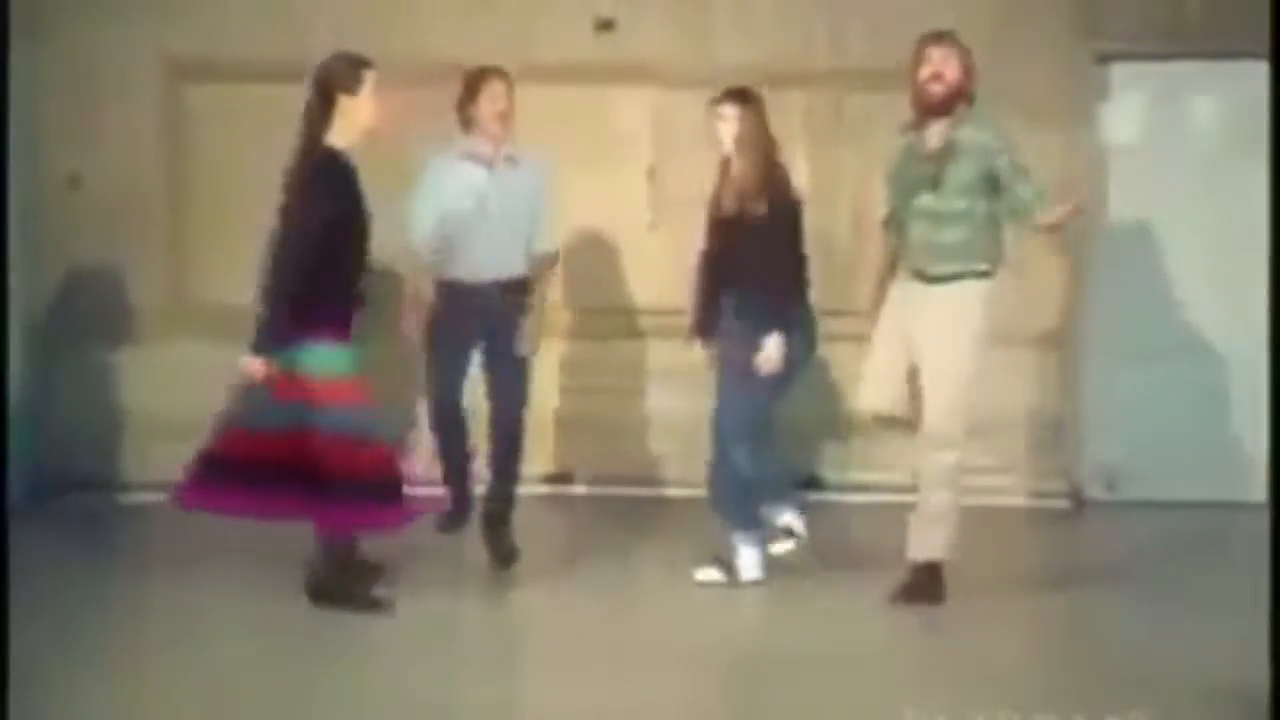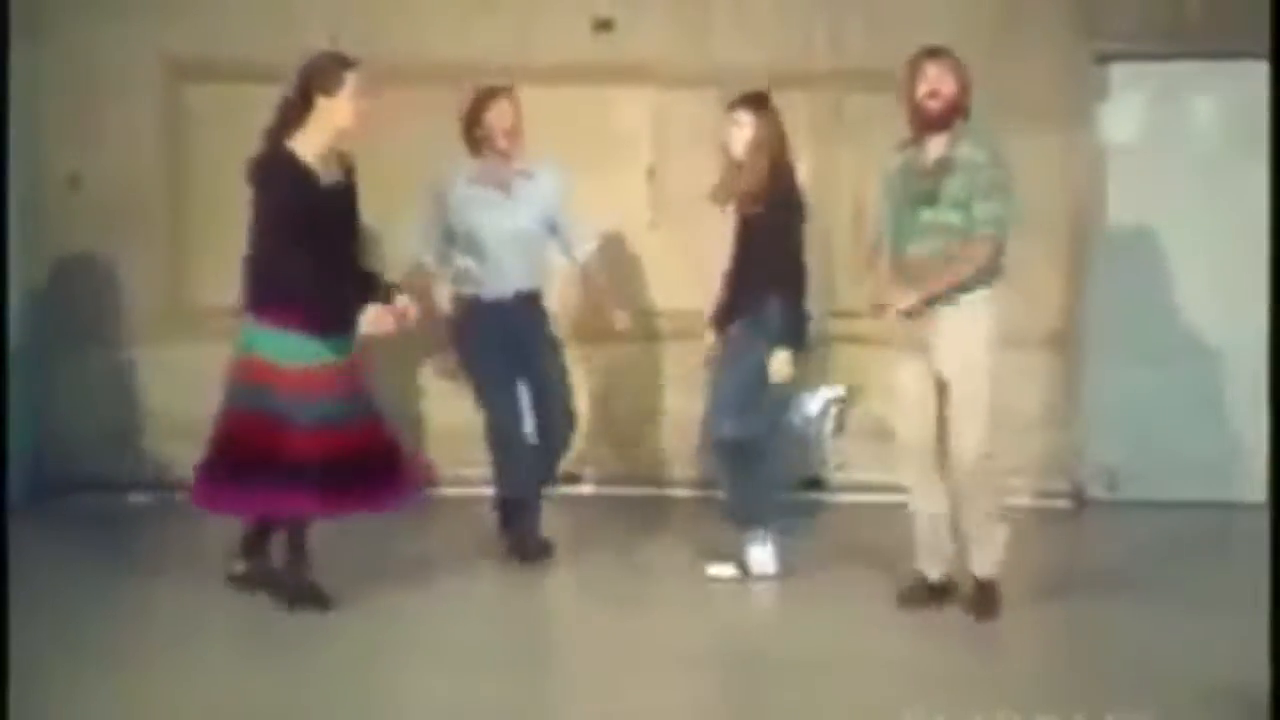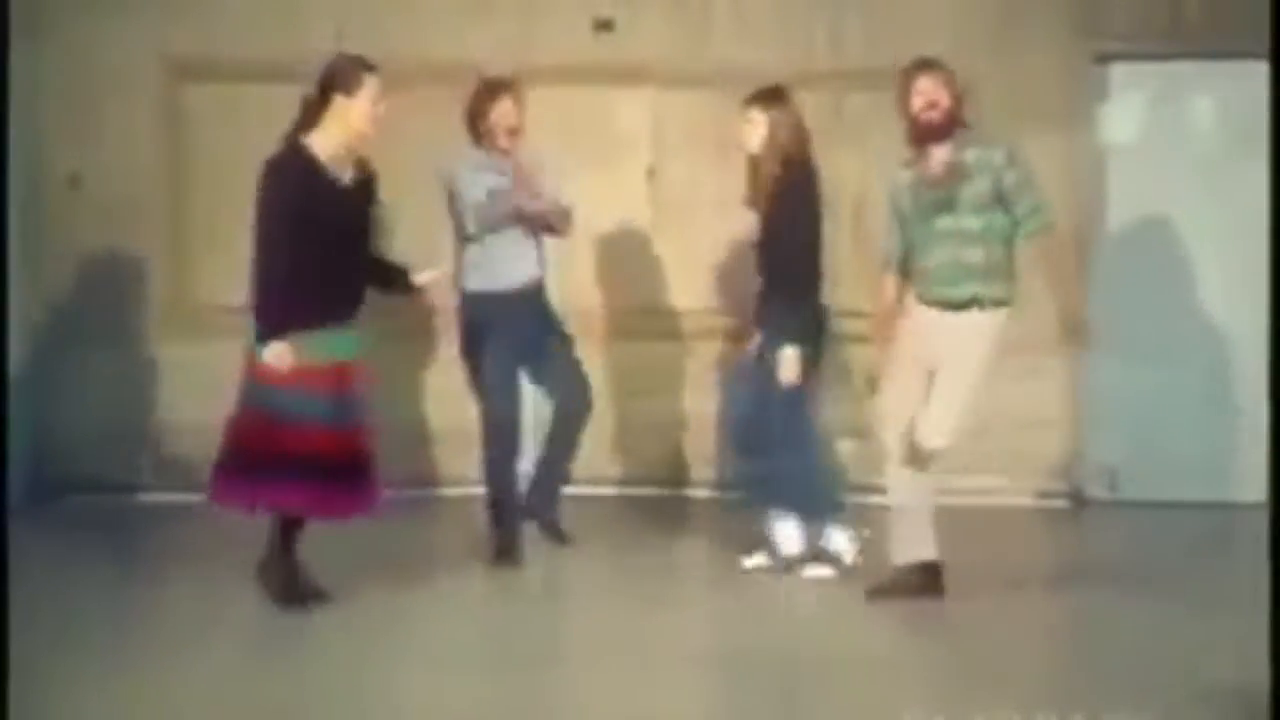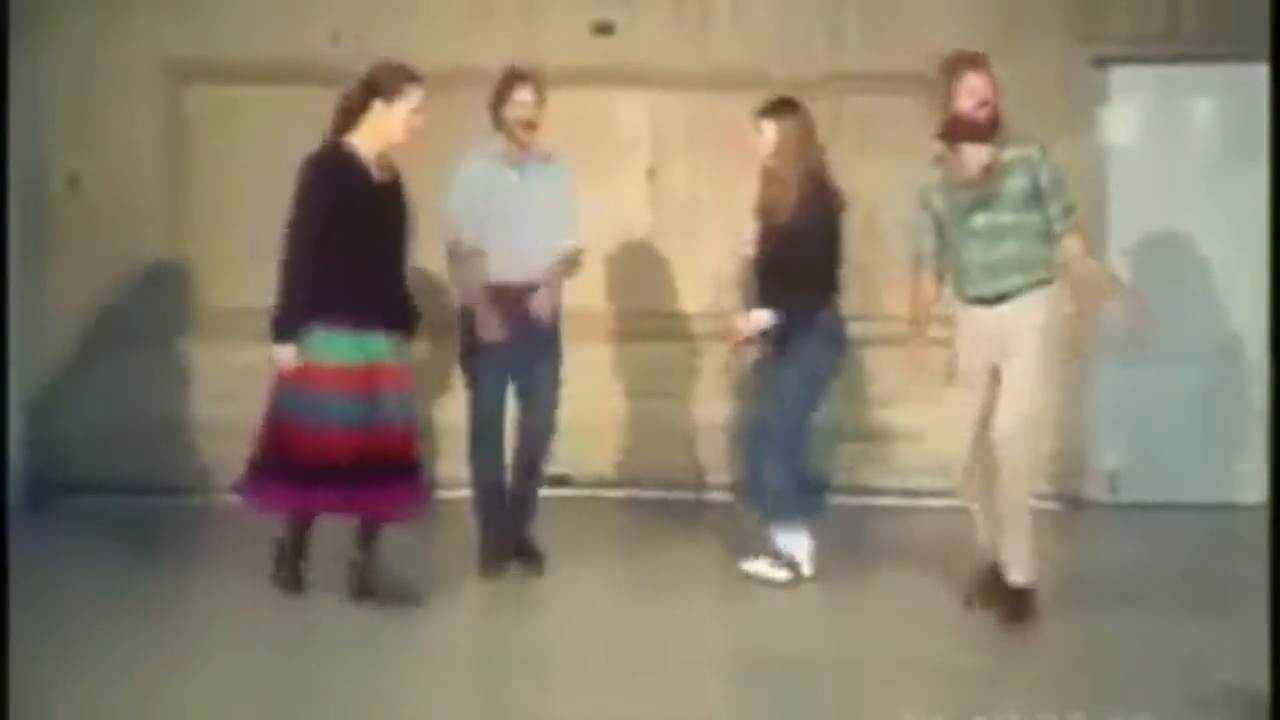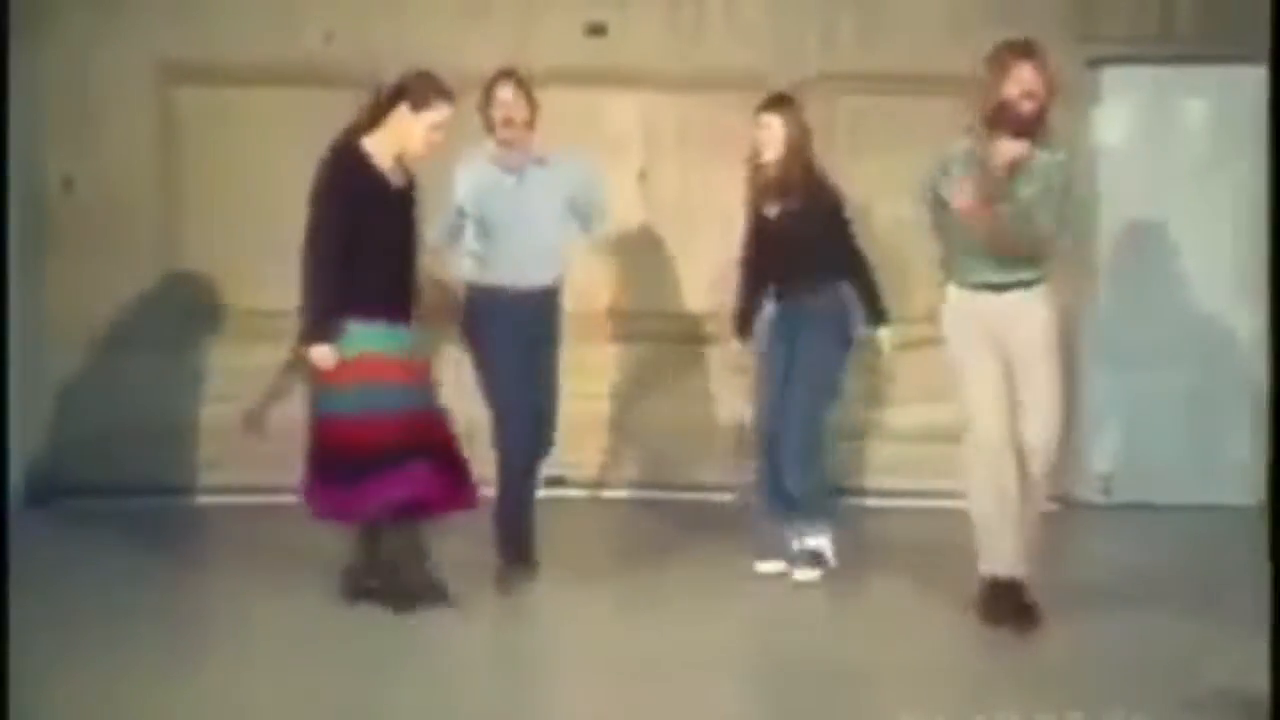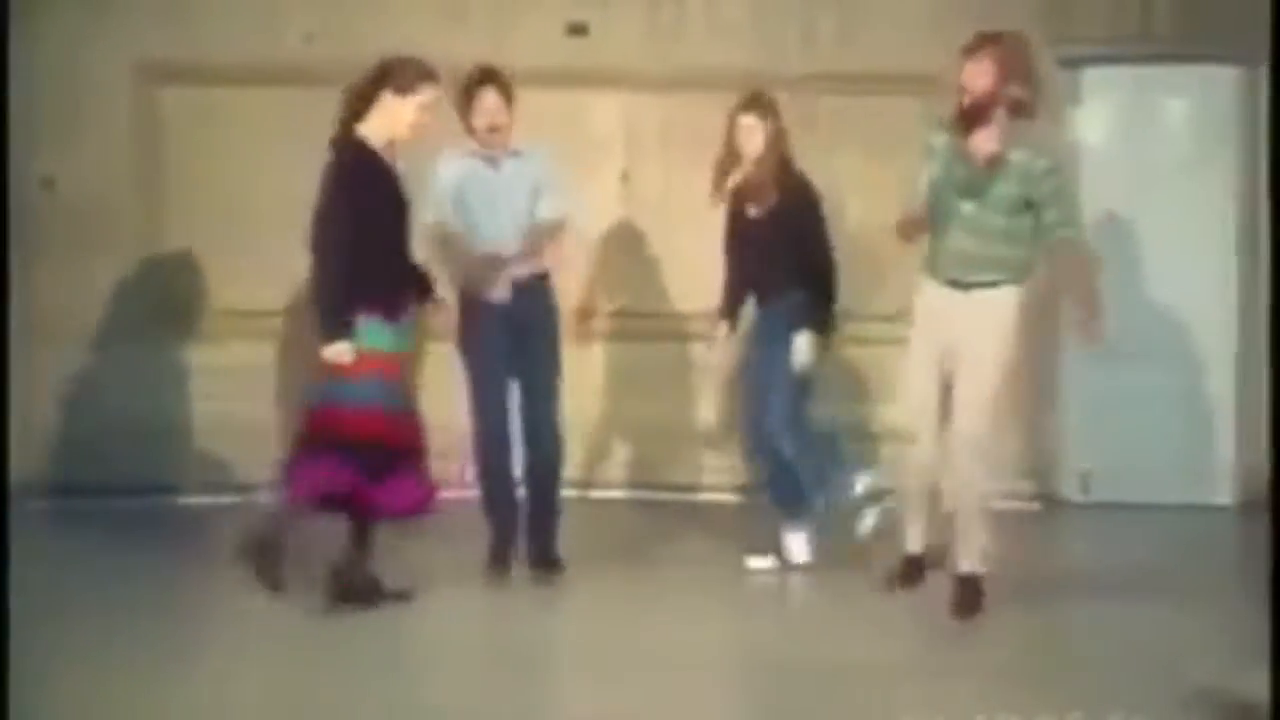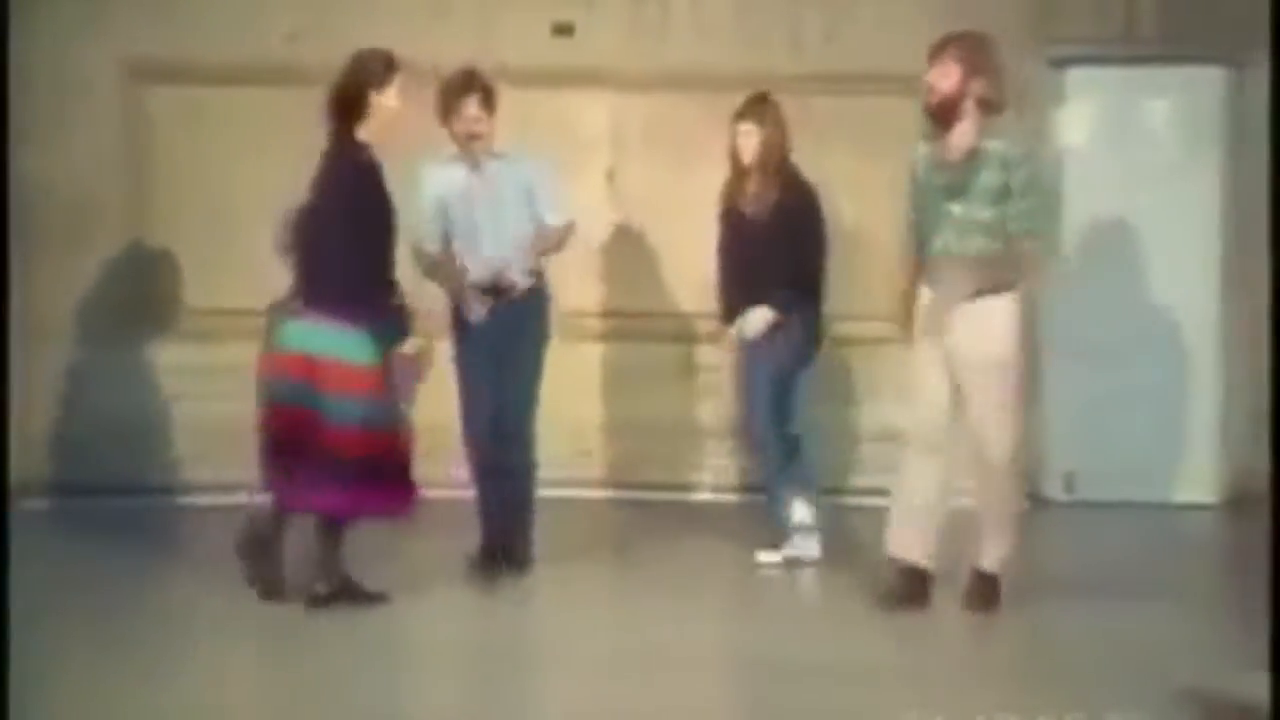
dt=0.4s
person 1, frame 1
left shoulder: (987, 142)
right shoulder: (908, 146)
left elbow: (1030, 210)
left wrist: (1072, 209)
right wrist: (879, 299)
left hip: (959, 297)
right hip: (906, 291)
left knee: (940, 428)
right knee: (877, 401)
left ankle: (929, 564)
person 1, frame 2
left shoulder: (982, 159)
right shoulder: (899, 167)
left elbow: (987, 250)
right elbow: (886, 248)
left wrist: (921, 290)
right wrist: (892, 292)
left hip: (965, 314)
right hip: (915, 320)
left knee: (968, 450)
right knee: (914, 444)
left ankle: (985, 573)
right ankle: (934, 571)
person 1, frame 3
left shoulder: (996, 160)
right shoulder: (904, 182)
left elbow: (1035, 233)
right elbow: (893, 267)
left wrist: (1064, 303)
right wrist: (882, 342)
left hip: (977, 319)
right hip: (922, 318)
left knee: (929, 437)
right knee: (895, 434)
right ankle: (917, 561)
person 1, frame 4
left shoulder: (1030, 160)
right shoulder: (935, 183)
left elbow: (1066, 236)
right elbow: (928, 264)
left wrist: (1112, 286)
right wrist: (919, 331)
left hip: (1027, 313)
right hip: (972, 320)
left knee: (1013, 436)
right knee: (964, 445)
left ankle: (1019, 578)
right ankle: (999, 557)
person 1, frame 5
left shoulder: (1050, 166)
right shoulder: (961, 154)
left elbow: (1036, 244)
right elbow: (935, 205)
left wrist: (986, 219)
right wrist: (955, 250)
left hip: (1028, 306)
right hip: (967, 305)
left knee: (1038, 438)
right knee: (988, 433)
left ankle: (1014, 572)
right ankle: (999, 576)
person 1, frame 6
left shoulder: (1034, 164)
right shoulder: (941, 144)
left elbow: (1067, 241)
left wrist: (1089, 316)
right wrist: (912, 222)
left hip: (993, 306)
right hip: (935, 297)
left knee: (969, 436)
right knee: (920, 427)
left ankle: (970, 570)
right ankle: (915, 546)
person 1, frame 7
left shoulder: (1008, 158)
right shoulder: (924, 157)
left elbow: (1025, 248)
left wrist: (977, 275)
right wrist: (911, 298)
left hip: (990, 310)
right hip: (935, 309)
left knee: (994, 446)
right knee: (925, 435)
left ankle: (990, 567)
right ankle: (911, 566)
person 2, frame 1
left shoulder: (326, 168)
right shoulder: (330, 173)
right elbow: (296, 261)
right wrist: (266, 342)
left hip: (309, 332)
right hip: (313, 337)
left knee: (310, 447)
right knee: (342, 446)
left ankle: (339, 560)
right ankle: (334, 573)
person 2, frame 2
left shoulder: (340, 167)
right shoulder: (278, 170)
right elbow: (284, 260)
left wrist: (381, 294)
right wrist: (352, 315)
left hip: (320, 326)
right hip: (285, 327)
left knee: (316, 442)
right knee: (298, 443)
left ankle: (251, 556)
right ankle: (293, 565)
person 2, frame 3
left shoulder: (361, 174)
right shoulder: (288, 169)
right elbow: (270, 258)
left wrist: (406, 278)
right wrist: (272, 334)
left hip: (336, 330)
right hip: (293, 333)
left knee: (326, 444)
right knee: (296, 441)
left ankle: (284, 554)
right ankle: (279, 562)
person 2, frame 4
left shoulder: (390, 177)
right shoulder: (327, 168)
right elbow: (301, 253)
left wrist: (407, 322)
right wrist: (287, 333)
left hip: (377, 335)
right hip: (329, 332)
left knee: (384, 451)
right knee: (319, 447)
left ankle: (367, 566)
right ankle: (292, 549)
person 2, frame 5
left shoulder: (401, 179)
right shoulder: (344, 169)
right elbow: (320, 255)
right wrist: (318, 333)
left hip: (387, 329)
right hip: (355, 333)
left knee: (398, 447)
right knee: (380, 447)
left ankle: (372, 568)
right ankle: (389, 568)
person 2, frame 6
left shoulder: (377, 163)
right shoulder: (356, 163)
right elbow: (333, 248)
left wrist: (419, 285)
right wrist: (336, 330)
left hip: (382, 322)
right hip: (359, 326)
left knee: (381, 443)
right knee: (358, 438)
left ankle: (357, 572)
right ankle: (276, 537)
person 2, frame 7
left shoulder: (346, 162)
right shoulder: (355, 167)
right elbow: (361, 262)
right wrist: (395, 328)
left hip: (320, 325)
right hip: (340, 331)
left knee: (341, 452)
right knee: (346, 450)
left ankle: (328, 573)
right ankle: (281, 541)
person 3, frame 1
left shoulder: (531, 171)
right shoulder: (442, 168)
left elbow: (543, 248)
right elbow: (422, 243)
left wrist: (532, 312)
right wrist: (415, 309)
left hip: (510, 300)
right hip: (455, 298)
left knee: (509, 417)
right knee: (444, 405)
left ankle: (498, 522)
right ankle: (459, 495)
person 3, frame 2
left shoulder: (544, 182)
right shoulder: (456, 190)
left elbow: (576, 247)
right elbow: (433, 257)
right wrist: (431, 297)
left hip: (527, 311)
right hip: (478, 317)
left knee: (558, 418)
right knee: (505, 422)
left ankle: (520, 507)
right ankle: (518, 523)
person 3, frame 3
left shoulder: (535, 173)
right shoulder: (463, 176)
left elbow: (562, 223)
right elbow: (473, 224)
left wrist: (540, 196)
right wrist: (515, 194)
left hip: (532, 303)
right hip: (484, 309)
left knee: (575, 397)
right knee: (500, 419)
left ankle: (541, 499)
right ankle: (505, 528)
person 3, frame 4
left shoulder: (557, 171)
right shoulder: (473, 170)
left elbow: (570, 248)
right elbow: (459, 251)
left wrist: (552, 286)
right wrist: (481, 308)
left hip: (537, 306)
right hip: (488, 305)
left knee: (539, 421)
right knee: (487, 421)
left ankle: (518, 529)
right ankle: (492, 535)
person 3, frame 5
left shoulder: (566, 172)
right shoulder: (469, 175)
left elbow: (598, 224)
right elbow: (440, 239)
left hip: (542, 305)
right hip: (491, 307)
left knee: (539, 425)
right knee: (512, 425)
left ankle: (514, 532)
right ankle: (516, 546)
person 3, frame 6
left shoulder: (535, 164)
right shoulder: (450, 168)
left elbow: (552, 225)
right elbow: (443, 231)
left wrist: (516, 259)
right wrist: (479, 274)
left hip: (533, 294)
right hip: (480, 299)
left knee: (543, 417)
right knee: (491, 421)
left ankle: (542, 541)
right ankle: (501, 538)
person 3, frame 7
left shoulder: (524, 168)
right shoulder: (436, 177)
left elbow: (561, 229)
right elbow: (428, 254)
left wrist: (528, 257)
right wrist: (461, 292)
left hip: (524, 301)
right hip: (474, 307)
left knee: (515, 416)
right knee: (479, 423)
left ankle: (515, 534)
right ankle: (495, 537)
person 4, frame 1
left shoulder: (773, 191)
right shoulder: (728, 191)
left elbow: (792, 264)
right elbow: (713, 263)
left wrist: (779, 332)
right wrist: (704, 329)
left hip: (779, 327)
right hip: (738, 325)
left knee: (737, 426)
right knee: (735, 432)
left ankle: (782, 514)
right ankle: (746, 556)
person 4, frame 2
left shoulder: (778, 193)
right shoulder: (750, 192)
left elbow: (790, 273)
left wrist: (787, 344)
right wrist: (720, 324)
left hip: (770, 327)
right hip: (749, 325)
left knee: (728, 418)
right knee: (744, 436)
right ankle: (759, 552)
person 4, frame 3
left shoulder: (793, 185)
right shoulder: (777, 185)
left elbow: (801, 269)
left wrist: (793, 341)
left hip: (792, 328)
right hip: (780, 324)
left knee: (776, 430)
right knee: (757, 427)
left ankle: (836, 539)
right ankle: (787, 538)
person 4, frame 4
left shoulder: (817, 199)
right shoulder: (782, 197)
left elbow: (819, 275)
left wrist: (771, 314)
right wrist: (762, 328)
left hip: (813, 332)
right hip: (789, 332)
left knee: (775, 433)
right knee: (760, 433)
left ankle: (793, 547)
right ankle: (790, 540)
person 4, frame 5
left shoulder: (814, 193)
right shoulder: (761, 198)
left elbow: (849, 257)
right elbow: (755, 266)
left wrist: (877, 317)
right wrist: (742, 326)
left hip: (823, 314)
right hip: (784, 319)
left knee: (798, 428)
right knee: (772, 429)
left ankle: (816, 540)
right ankle: (789, 542)
person 4, frame 6
left shoulder: (795, 191)
right shoulder: (739, 196)
left elbow: (819, 262)
left wrist: (809, 327)
right wrist: (728, 314)
left hip: (798, 317)
right hip: (767, 317)
left knee: (780, 421)
right knee: (759, 430)
right ankle: (795, 539)
person 4, frame 7
left shoulder: (796, 194)
right shoulder: (736, 195)
left elbow: (810, 265)
left wrist: (773, 309)
right wrist: (732, 316)
left hip: (789, 320)
right hip: (757, 321)
left knee: (763, 418)
right knee: (764, 421)
left ankle: (798, 515)
right ankle: (799, 532)
